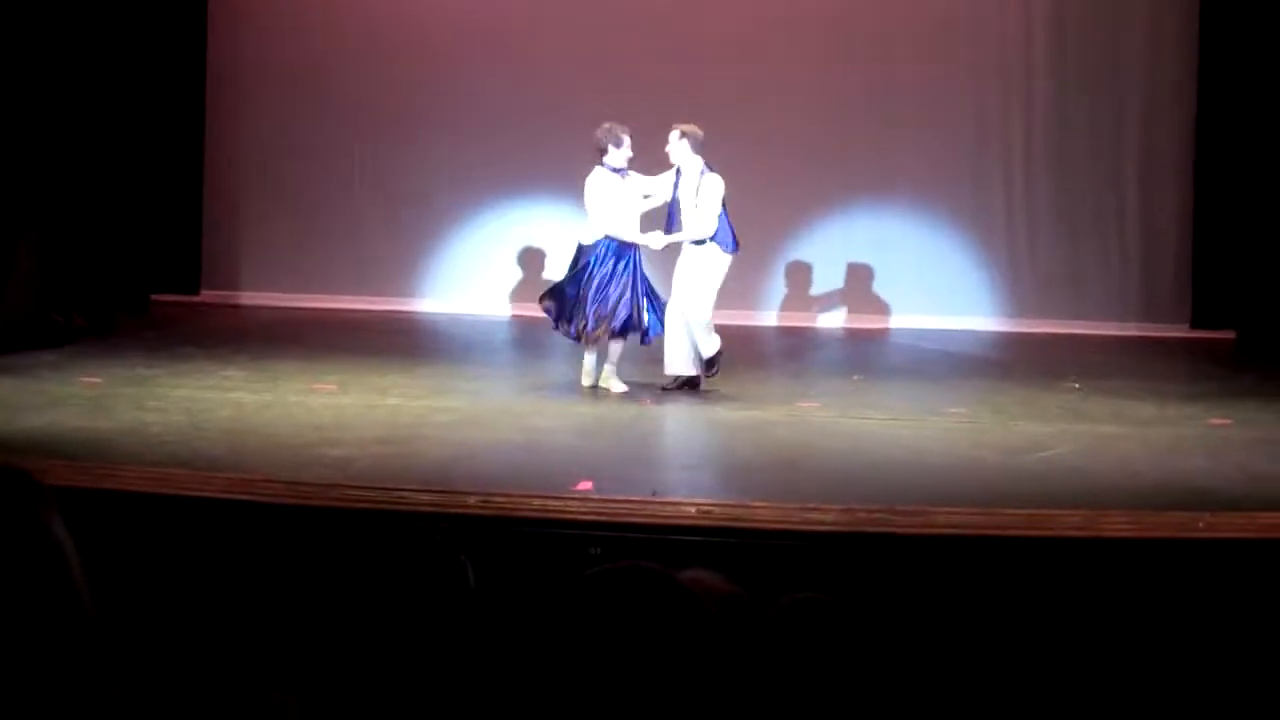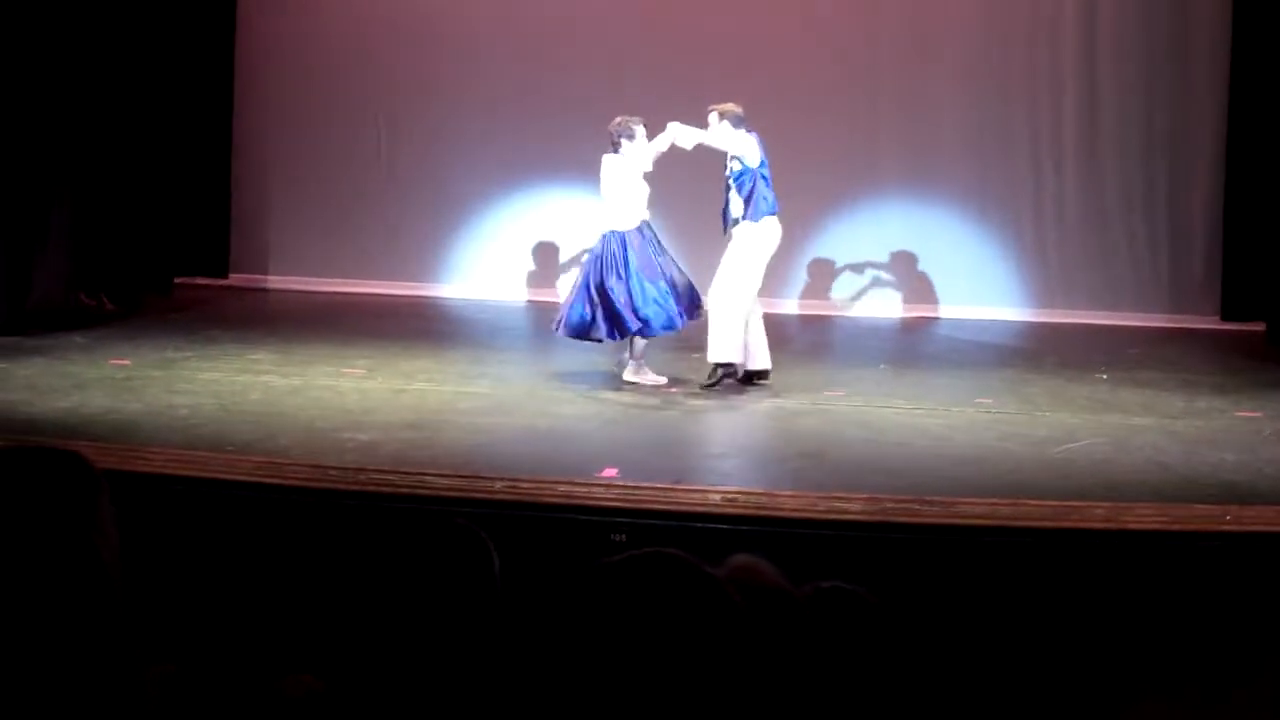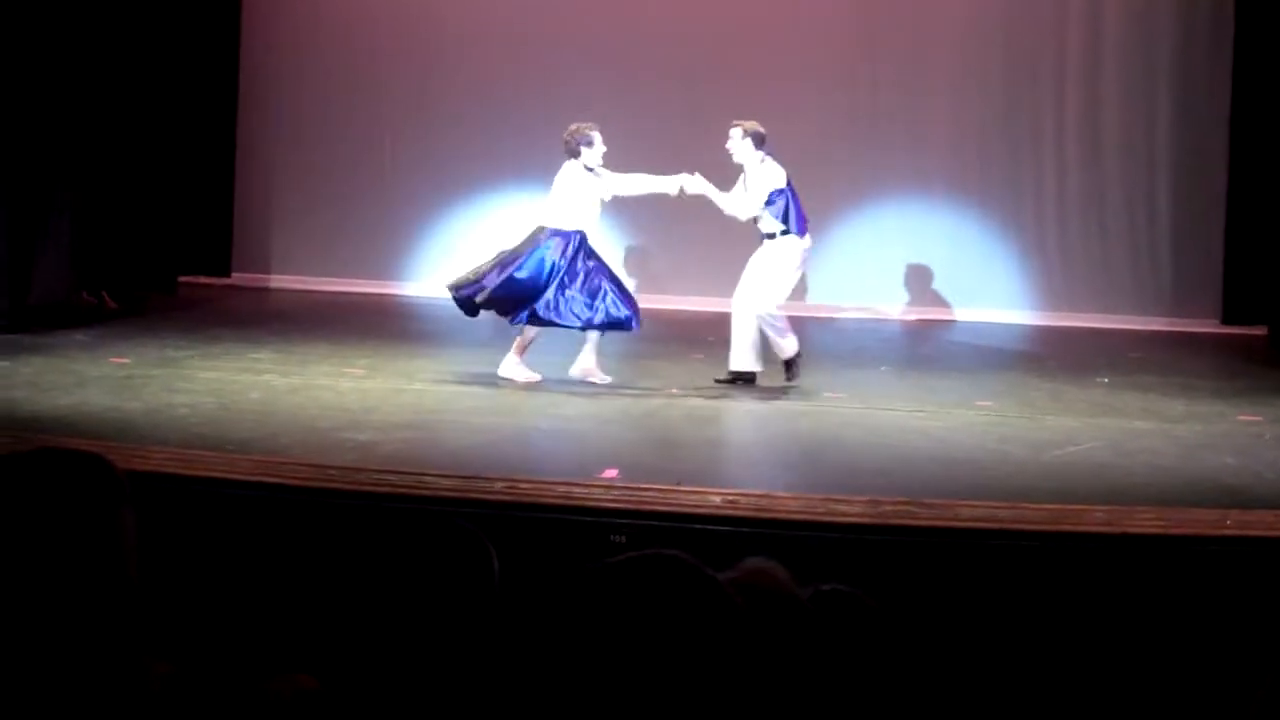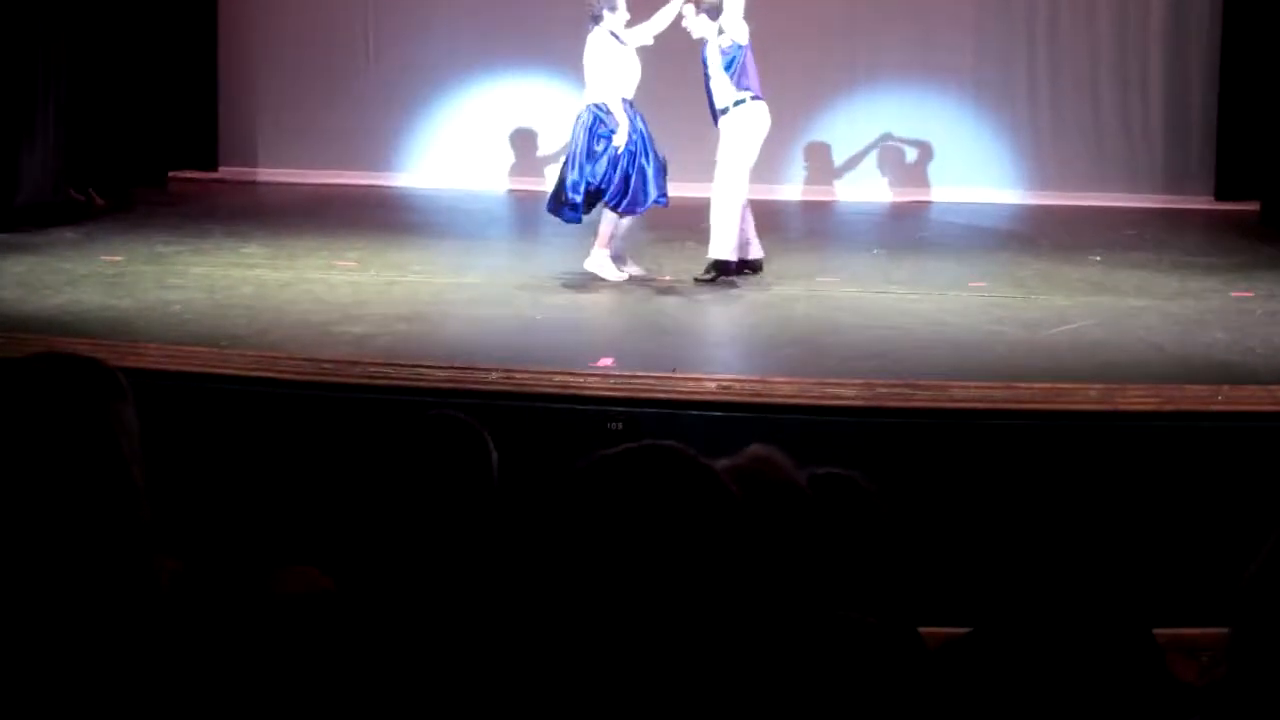
dt=1s
person 1, frame 1
left shoulder: (711, 181)
right shoulder: (681, 173)
left elbow: (706, 228)
left wrist: (667, 239)
left hip: (713, 250)
right hip: (691, 249)
left knee: (695, 307)
right knee: (677, 308)
left ankle: (711, 349)
right ankle: (686, 372)
person 1, frame 2
left shoulder: (747, 142)
right shoulder: (738, 147)
left elbow: (727, 143)
right elbow: (717, 141)
left wrist: (691, 133)
right wrist: (693, 136)
left hip: (756, 230)
right hip: (751, 230)
left knee: (723, 293)
right knee: (742, 297)
left ankle: (726, 361)
right ankle: (757, 367)
person 1, frame 3
left shoulder: (768, 171)
right shoulder: (749, 173)
left elbow: (743, 211)
right elbow: (733, 204)
left wrist: (708, 190)
right wrist: (705, 189)
left hip: (789, 242)
right hip: (772, 243)
left knee: (765, 304)
right knee: (743, 301)
left ankle: (789, 352)
right ankle: (744, 367)
person 1, frame 4
left shoulder: (731, 29)
right shoulder: (709, 46)
left hip: (746, 115)
right hip: (731, 119)
left knee: (728, 186)
right knee: (731, 188)
left ankle: (723, 258)
right ankle: (749, 256)
person 2, frame 1
left shoulder: (624, 178)
right shoulder: (597, 181)
left elbow: (633, 208)
right elbow: (608, 224)
right wrist: (643, 239)
left hip: (624, 252)
right hip: (603, 251)
left knee: (623, 311)
right knee: (599, 311)
left ankle: (609, 373)
right ankle: (589, 360)
person 2, frame 2
left shoulder: (624, 165)
right shoulder: (613, 163)
right elbow: (641, 160)
right wrist: (668, 136)
left hip: (632, 239)
right hip: (626, 242)
left knee: (631, 302)
right knee: (649, 305)
left ankle: (633, 362)
right ankle: (635, 368)
person 2, frame 3
left shoulder: (593, 174)
right shoulder: (573, 173)
left elbow: (626, 181)
right elbow: (612, 190)
left wrist: (668, 180)
right wrist: (663, 185)
left hip: (575, 246)
right hip: (557, 243)
left knee: (602, 298)
right knee: (542, 306)
left ankle: (585, 363)
right ankle: (513, 360)
person 2, frame 4
left shoulder: (621, 39)
right shoulder: (599, 40)
left elbow: (655, 24)
right elbow: (605, 85)
right wrist: (623, 121)
left hip: (619, 119)
right hip: (607, 119)
left knee: (633, 190)
right knee: (617, 190)
left ankle: (610, 252)
right ankle: (600, 256)
